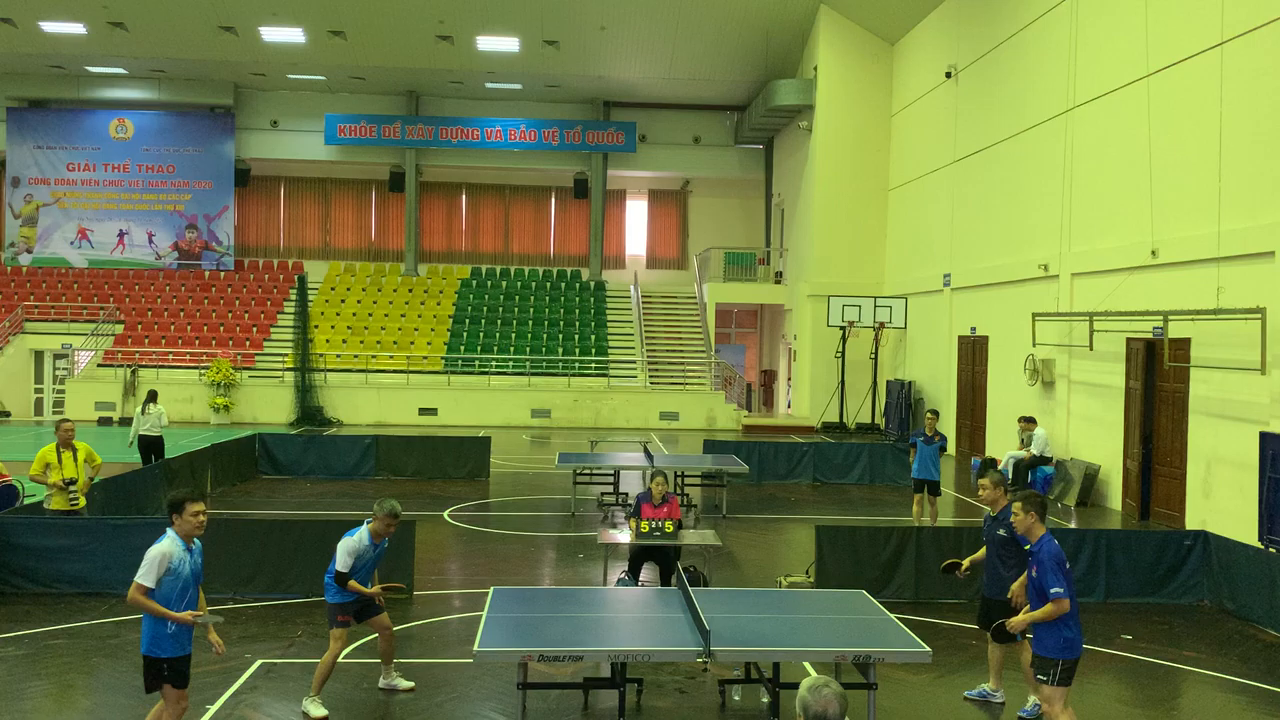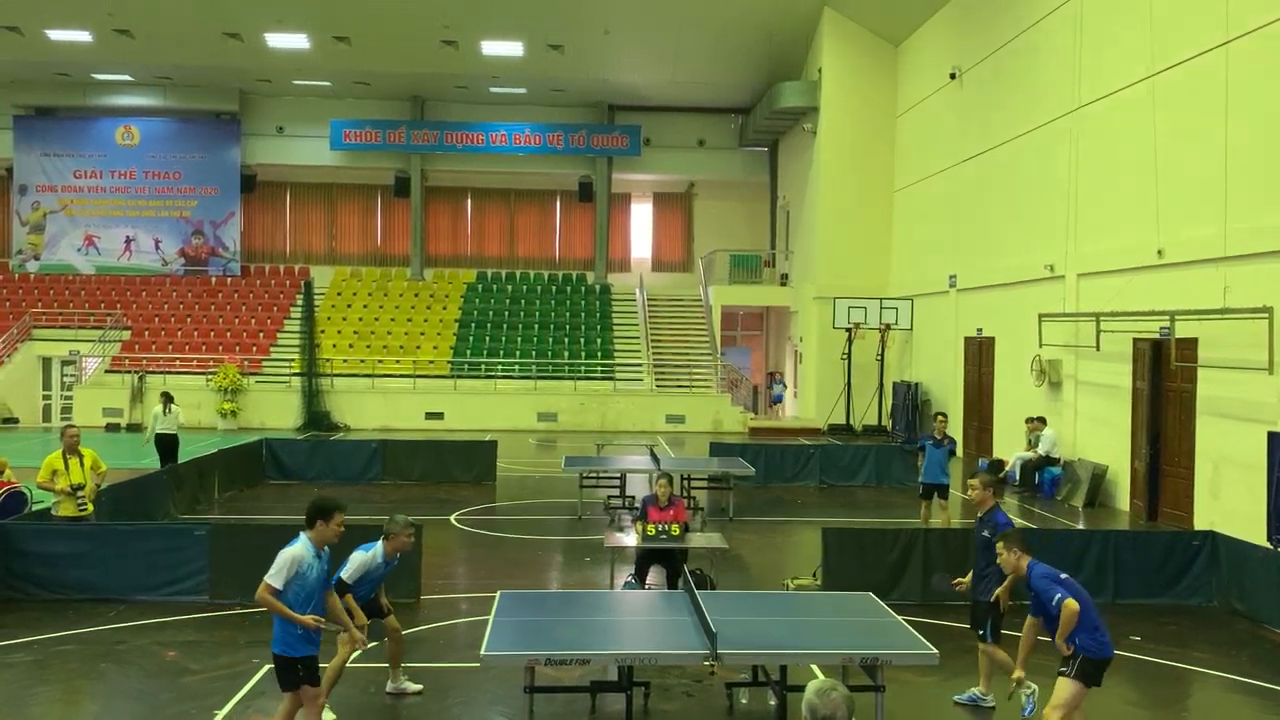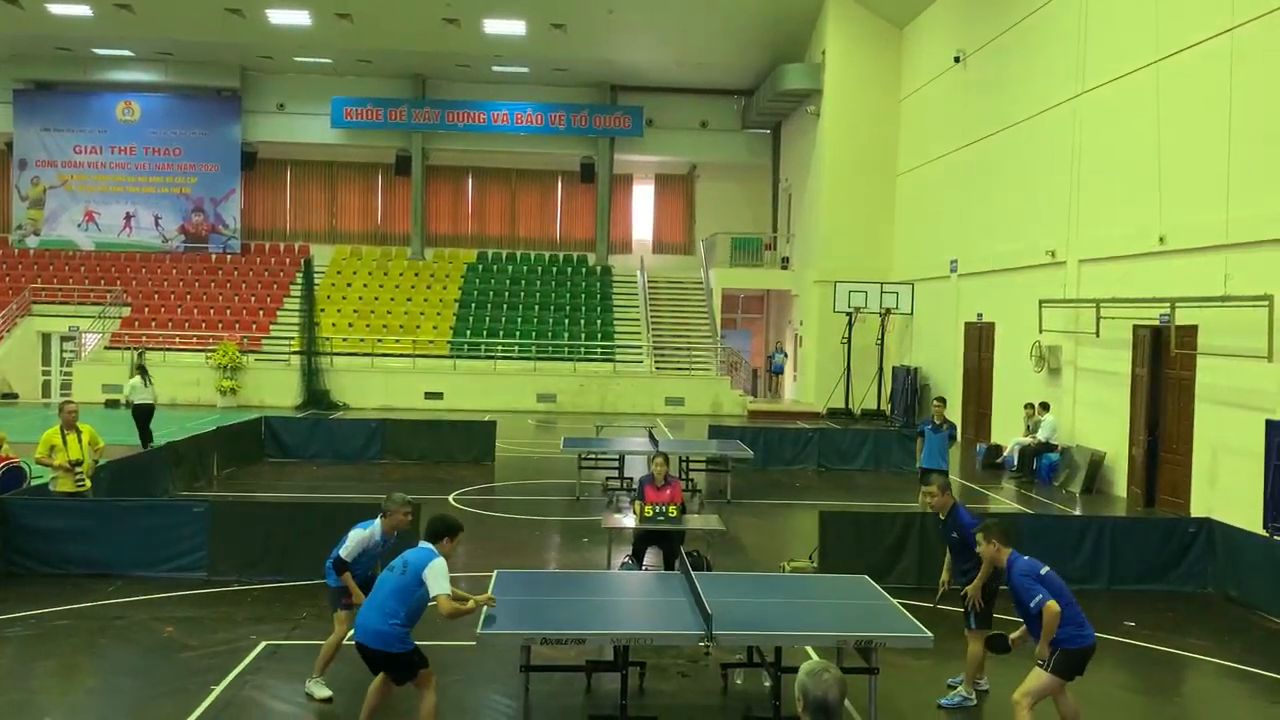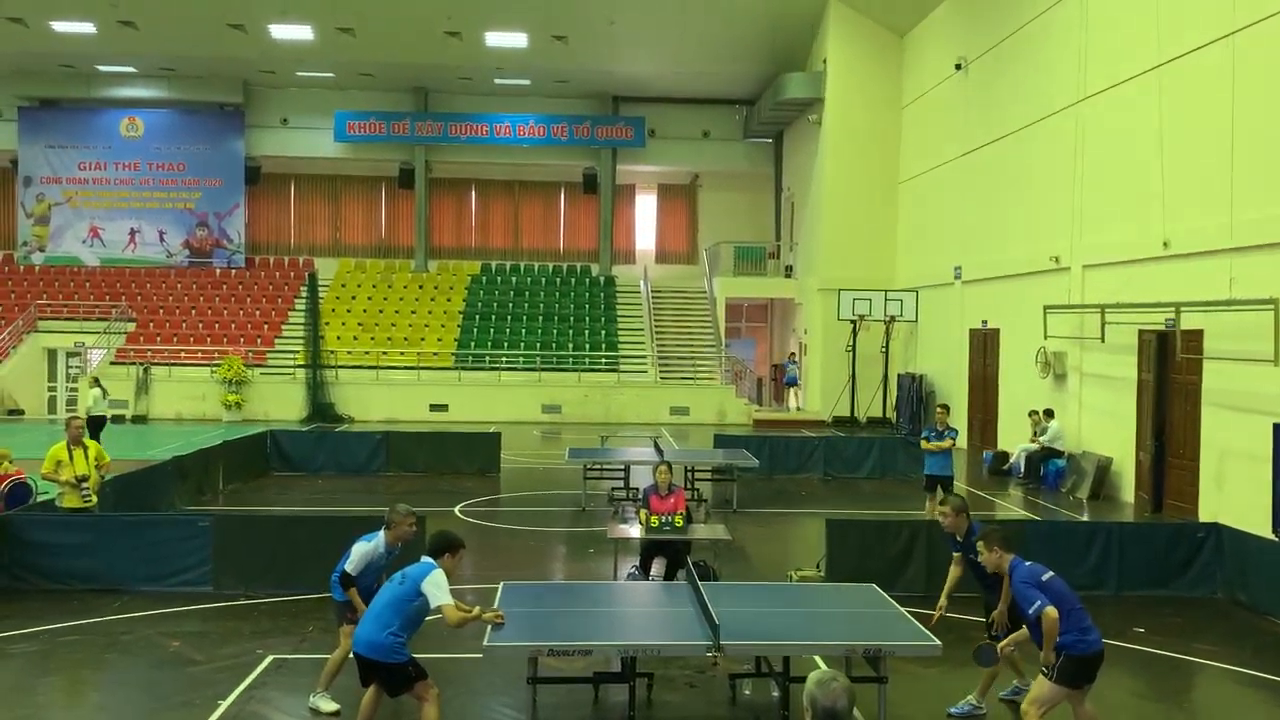
dt=1s
person 1, frame 1
left shoulder: (1014, 520)
right shoulder: (988, 519)
right wrist: (970, 560)
left hip: (1010, 594)
right hip: (991, 591)
left knee: (1020, 644)
right knee: (993, 639)
left ankle: (1035, 699)
right ankle: (993, 688)
person 1, frame 2
left shoulder: (1000, 521)
right shoulder: (981, 519)
left wrist: (1006, 587)
right wrist: (969, 578)
left hip: (993, 593)
right hip: (979, 591)
left knee: (988, 646)
right knee: (983, 643)
left ankle: (1025, 687)
right ankle: (983, 692)
person 1, frame 3
left shoulder: (965, 520)
right shoulder: (942, 514)
left wrist: (977, 585)
right wrist: (947, 571)
left hip: (981, 582)
right hip: (967, 579)
left knee: (974, 634)
right knee: (975, 632)
left ankle: (967, 692)
right ankle: (978, 677)
person 1, frame 4
right shoulder: (955, 535)
right elbow: (957, 564)
left wrist: (1001, 608)
right wrist: (945, 595)
left hip: (1005, 596)
right hip: (991, 593)
right knee: (1001, 642)
left ankle: (977, 701)
right ankle: (1024, 684)
person 2, frame 1
left shoulder: (196, 547)
right shoulder: (162, 550)
right elbow: (134, 596)
left wrist: (210, 631)
right wrist: (174, 616)
left hip: (181, 643)
right hip: (162, 645)
person 2, frame 2
left shoulder: (323, 553)
right shoulder: (293, 553)
left elbow: (329, 596)
right elbow: (262, 595)
left wrist: (351, 629)
right wrist: (298, 618)
left hip: (308, 642)
right hip: (292, 644)
left knee: (294, 701)
person 2, frame 3
left shoulder: (412, 555)
right shoulder: (435, 561)
right elbow: (446, 609)
left wrist: (472, 598)
right wrist: (470, 608)
left hip: (363, 631)
right hip: (389, 637)
left knee: (387, 675)
right knee: (428, 685)
person 2, frame 4
left shoulder: (415, 570)
right shoulder: (433, 573)
left elbow: (447, 602)
right elbow: (453, 619)
left wrist: (482, 616)
right wrist: (474, 616)
left hip: (361, 642)
right hip: (385, 647)
left knee: (378, 686)
right knee: (429, 696)
person 3, frame 1
left shoulder: (383, 539)
right shoulder: (351, 541)
right elbow: (341, 579)
left wrist: (376, 587)
right wrist: (369, 592)
left hip: (363, 592)
right hip: (340, 595)
left knee: (387, 629)
right knee: (337, 647)
left ankle: (389, 677)
right ankle: (311, 699)
person 3, frame 2
left shoulder: (395, 554)
right shoulder: (364, 557)
right elbow: (340, 587)
left wrist: (381, 596)
right wrist: (357, 614)
left hip: (366, 598)
right hip: (345, 601)
left knee: (395, 631)
right knee: (346, 651)
left ankle: (397, 681)
right ankle: (320, 702)
person 3, frame 3
left shoulder: (391, 533)
right shoulder: (363, 533)
right elbow: (339, 565)
left wrist: (377, 579)
right wrist: (356, 593)
left hip: (362, 576)
right hip: (340, 579)
right knee: (342, 630)
right ankle: (314, 680)
person 3, frame 4
left shoulder: (395, 544)
right shoulder: (367, 546)
right elbow: (346, 579)
right wrist: (361, 608)
left hip: (368, 590)
right hip: (346, 593)
right knee: (347, 645)
right ankle: (319, 695)
person 4, frame 1
left shoulder: (1047, 553)
right shoulder: (1039, 549)
left elbow: (1062, 605)
left wrist: (1024, 620)
left hip: (1058, 644)
right hip: (1049, 642)
person 4, frame 2
left shoulder: (1038, 578)
right shoulder: (1036, 576)
left elbow: (1071, 608)
right elbow: (1031, 626)
left wrist: (1059, 639)
right wrist: (1019, 667)
left hip: (1088, 650)
right hip: (1093, 648)
person 4, frame 3
left shoulder: (1019, 573)
right shoulder: (1024, 564)
left elbow: (1052, 610)
left wrist: (1043, 645)
right wrist: (1021, 634)
left hip: (1068, 644)
right hip: (1081, 640)
left knee: (1022, 701)
right knee: (1057, 690)
person 4, frame 4
left shoulder: (1020, 580)
right shoulder: (1030, 569)
left elbow: (1051, 616)
left wrist: (1047, 652)
right wrist: (1012, 639)
left hip: (1073, 651)
right hip: (1090, 646)
right knee: (1077, 701)
